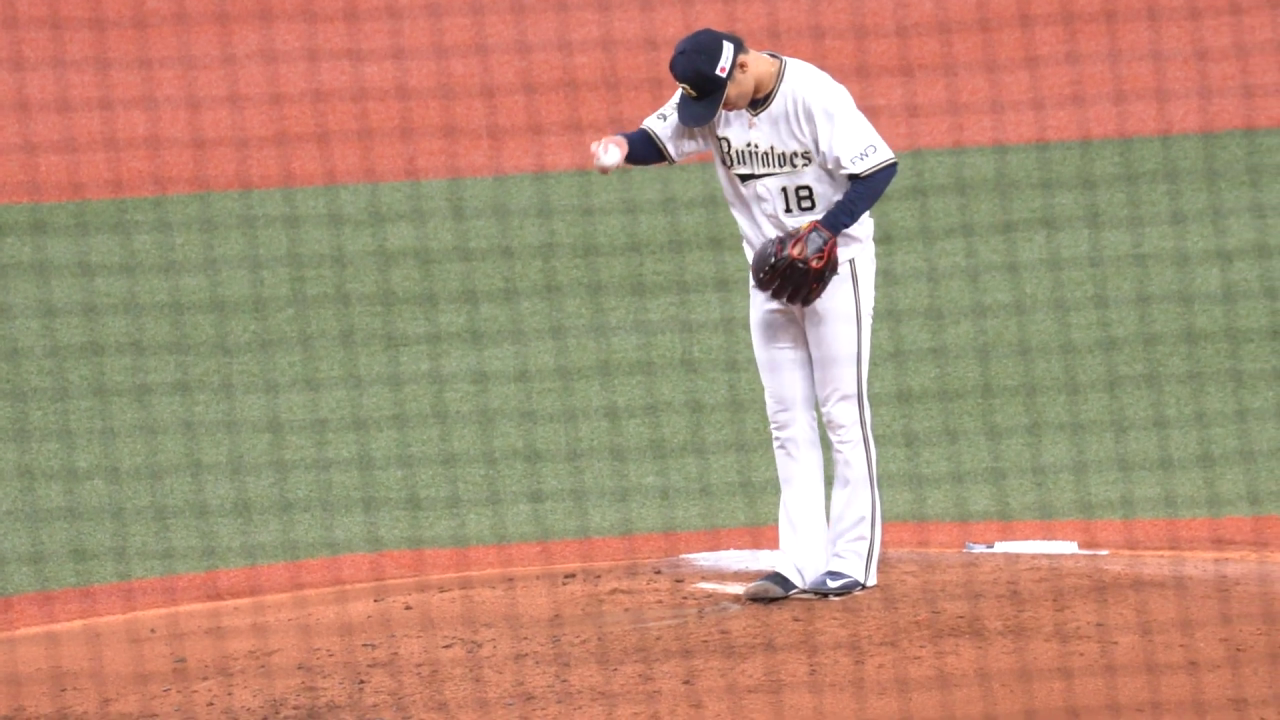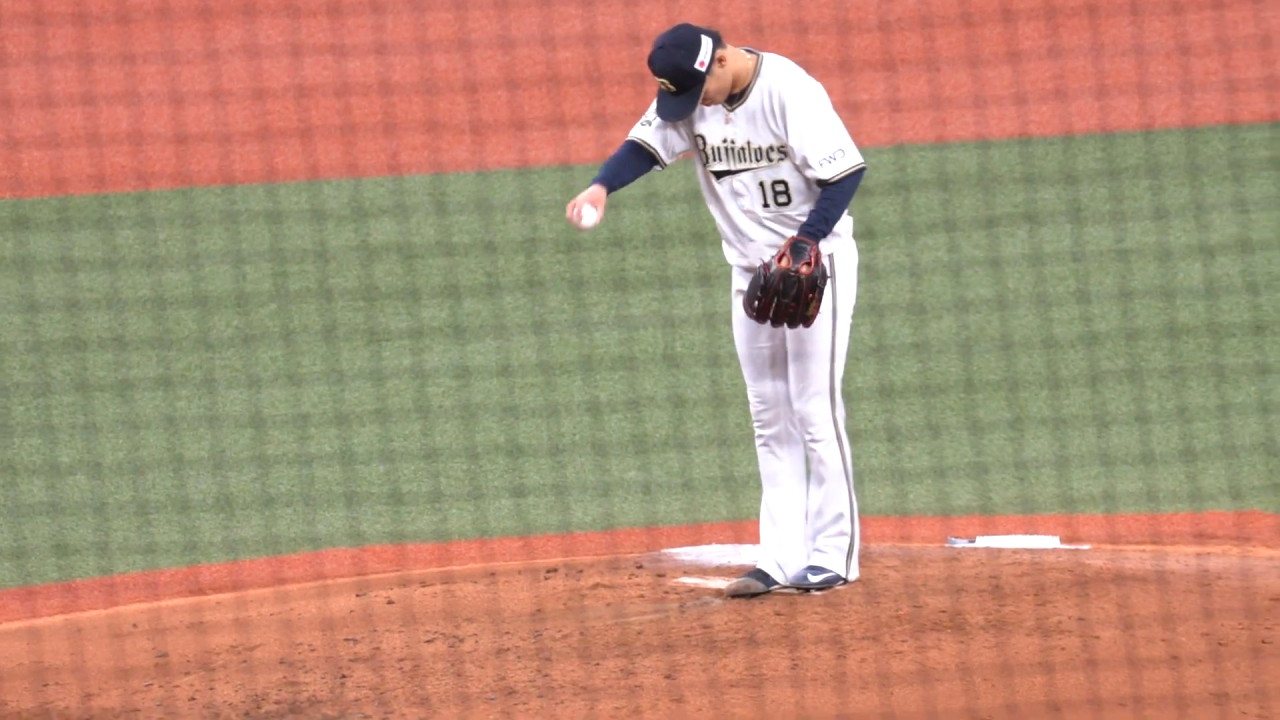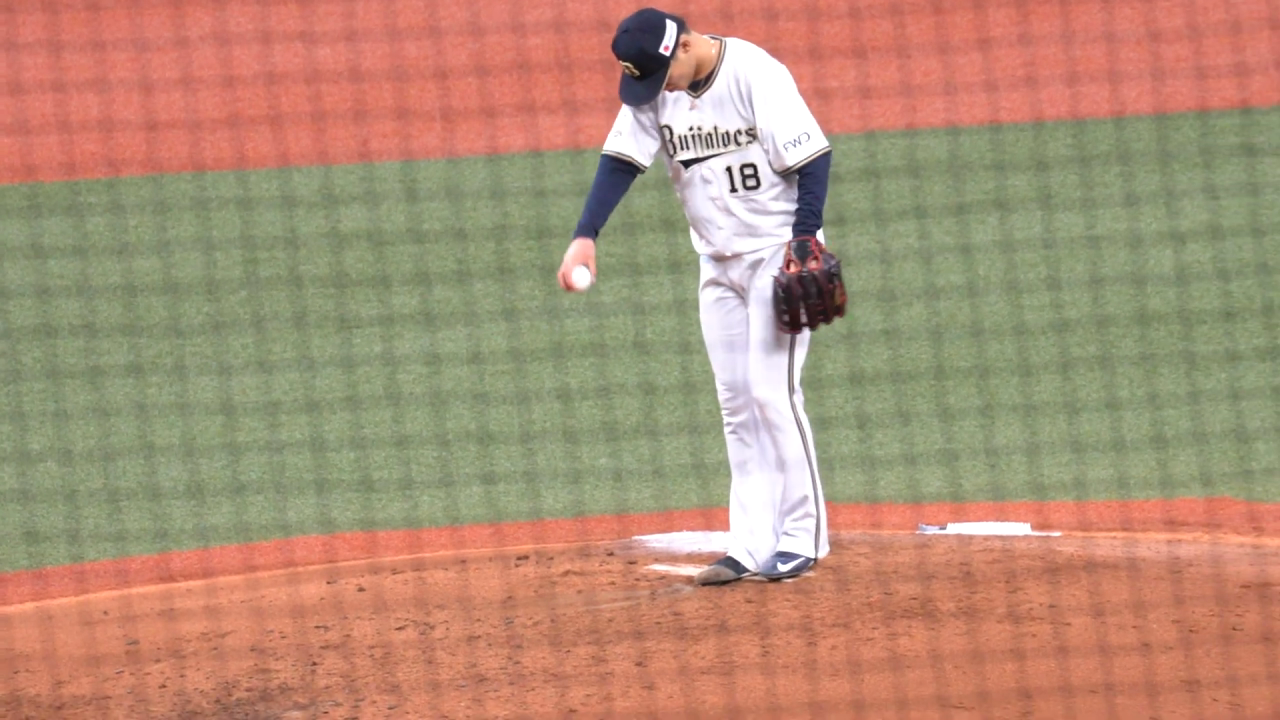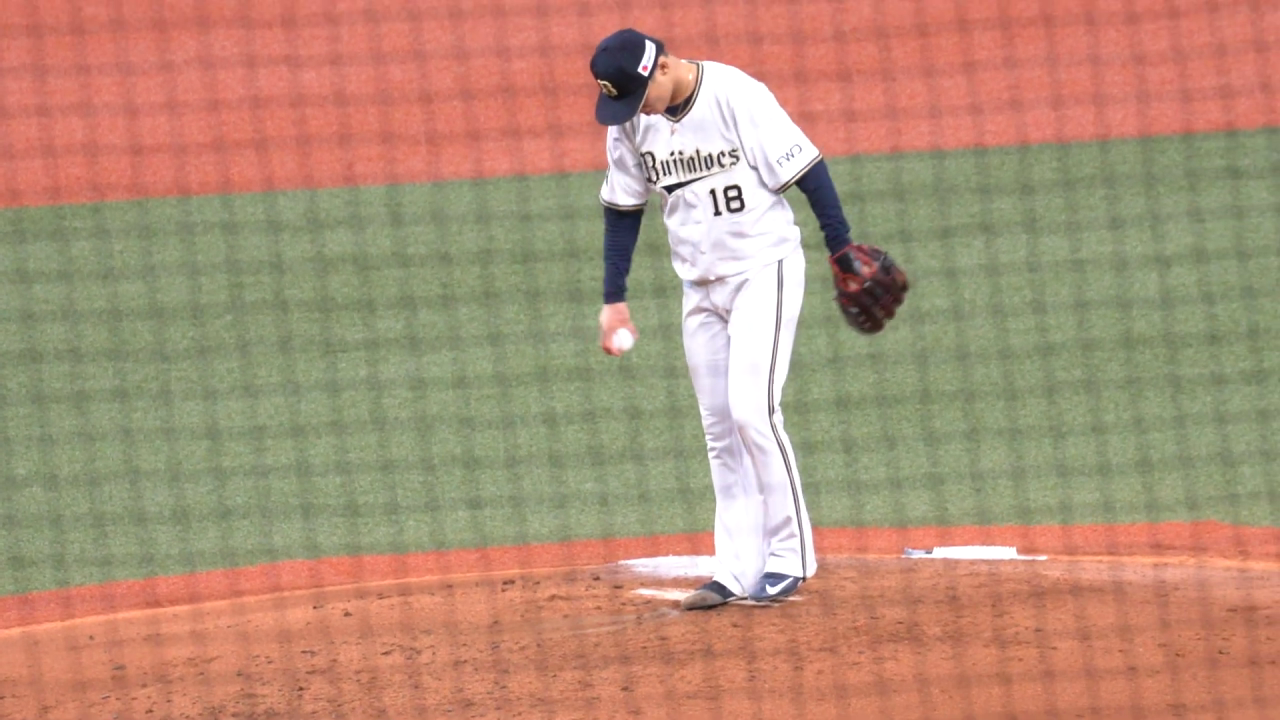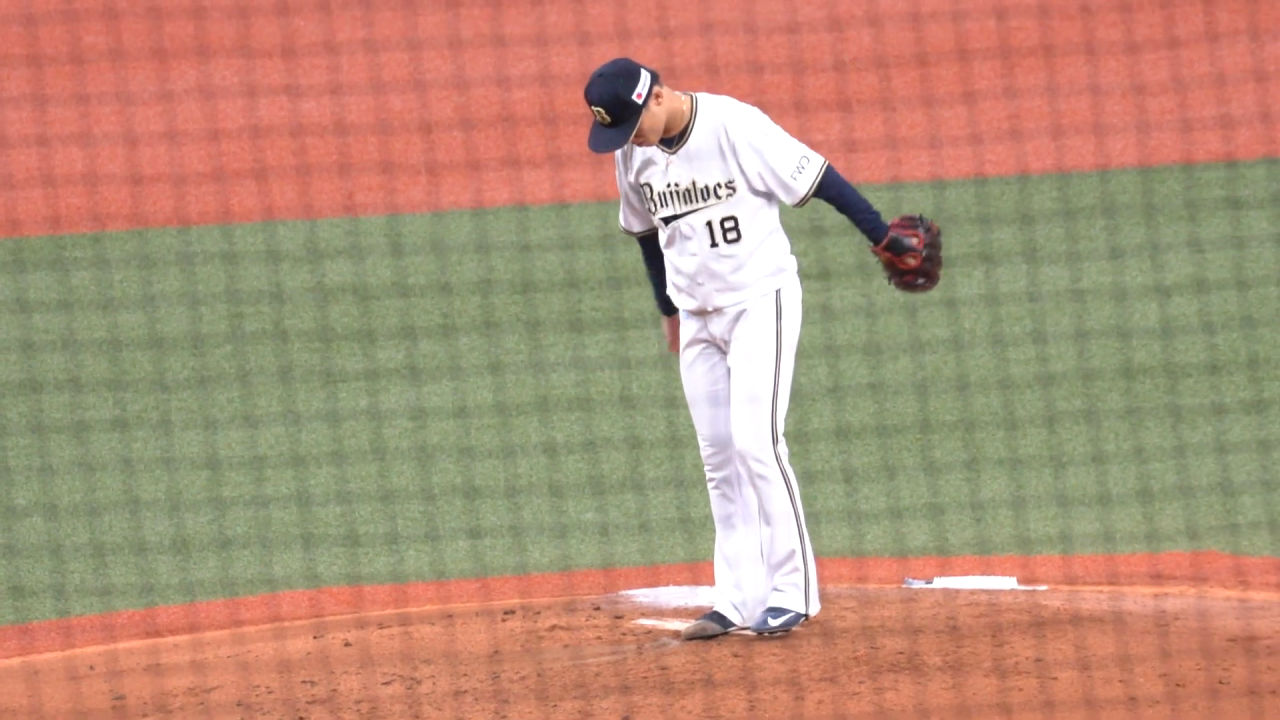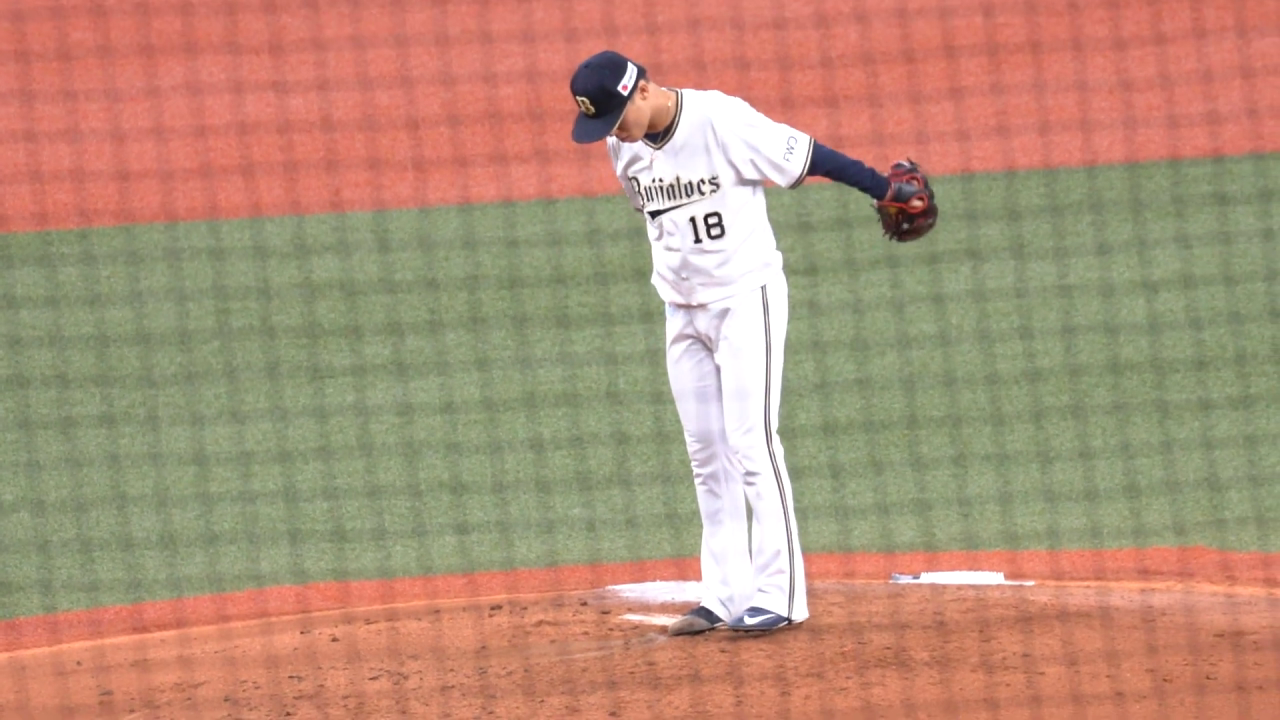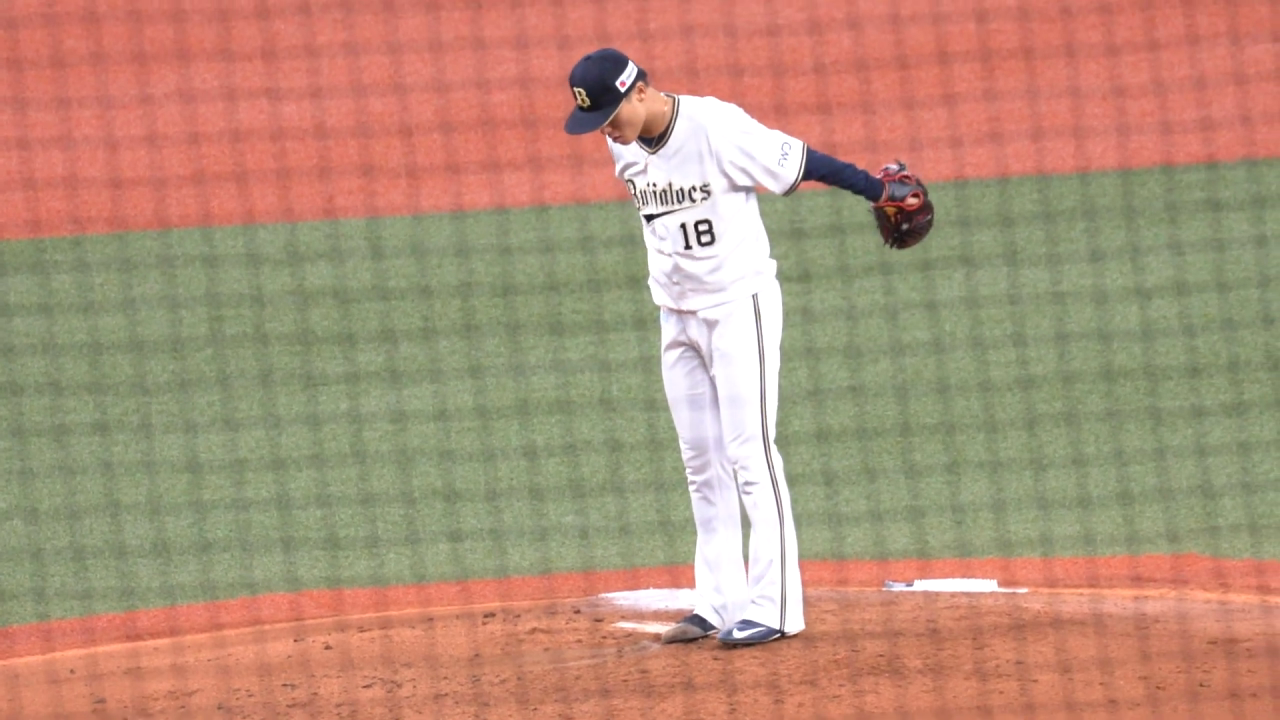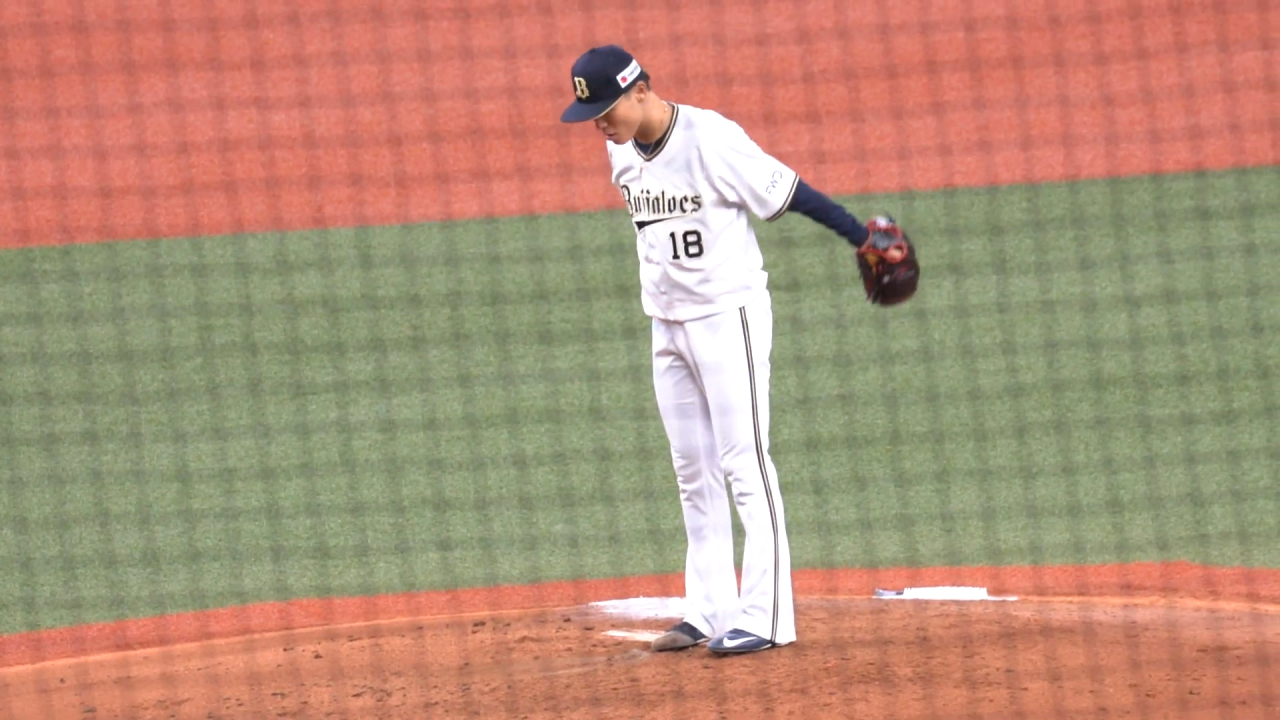
dt=0.4s
person 1, frame 1
left shoulder: (814, 95)
right shoulder: (707, 94)
left elbow: (881, 166)
right elbow: (659, 140)
left wrist: (827, 228)
right wrist: (623, 146)
left hip: (834, 266)
left knee: (842, 412)
right knee: (787, 416)
left ankle: (851, 560)
right ankle: (801, 563)
person 1, frame 2
left shoulder: (791, 90)
right shoulder: (686, 95)
left elbow: (847, 171)
right elbow: (646, 147)
left wrist: (804, 243)
right wrist: (600, 189)
left hip: (816, 261)
right hip: (750, 271)
left knee: (814, 409)
right knee: (769, 415)
left ankle: (833, 555)
right ankle: (782, 558)
person 1, frame 3
left shoulder: (756, 74)
right shoulder: (650, 88)
left elbow: (814, 157)
right elbow: (621, 161)
left wrist: (805, 244)
right wrist: (586, 236)
left hip: (780, 250)
right hip: (717, 261)
left knee: (770, 392)
right knee: (736, 402)
left ankle: (802, 536)
right ankle: (753, 546)
person 1, frame 4
left shoulder: (738, 95)
right shoulder: (629, 120)
left elbow: (806, 168)
right elbow: (623, 209)
left wrist: (843, 250)
right wrist: (615, 298)
left hip: (763, 271)
right hip: (699, 285)
left knee: (752, 413)
right knee: (719, 427)
left ankle: (789, 555)
right ankle: (738, 569)
person 1, frame 5
left shoulder: (736, 124)
right shoulder: (631, 152)
left elbow: (817, 177)
left wrist: (882, 234)
right wrist: (669, 308)
left hip: (759, 302)
right hip: (698, 314)
left knee: (755, 442)
right knee: (718, 456)
left ankle: (792, 592)
right ankle: (738, 599)
person 1, frame 6
left shoulder: (721, 118)
right shoulder: (622, 144)
left elbow: (808, 156)
left wrist: (885, 189)
left hip: (746, 298)
right hip: (682, 308)
left knee: (751, 443)
right knee: (706, 454)
left ankle: (778, 594)
right ankle: (726, 596)
person 1, frame 7
left shoulder: (718, 126)
right shoulder: (623, 147)
left elbow: (805, 162)
left wrist: (879, 190)
left hip: (740, 307)
right hip: (676, 316)
left knee: (751, 453)
right knee: (702, 462)
left ankle: (772, 606)
right ankle: (719, 603)
person 1, frame 8
left shoulder: (712, 139)
right shoulder: (621, 150)
left elbow: (790, 195)
left wrist: (863, 237)
left hip: (729, 317)
right hip: (667, 325)
left knee: (745, 463)
right knee: (694, 472)
left ankle: (765, 616)
right ankle: (712, 612)
